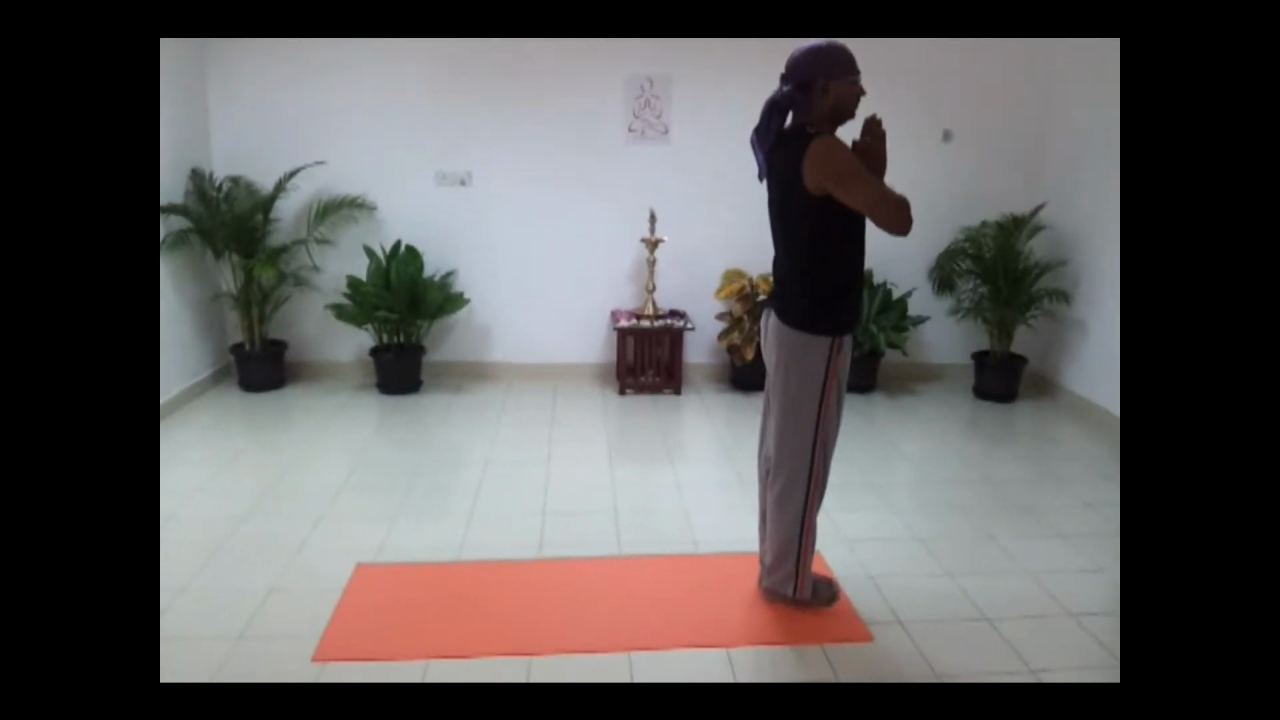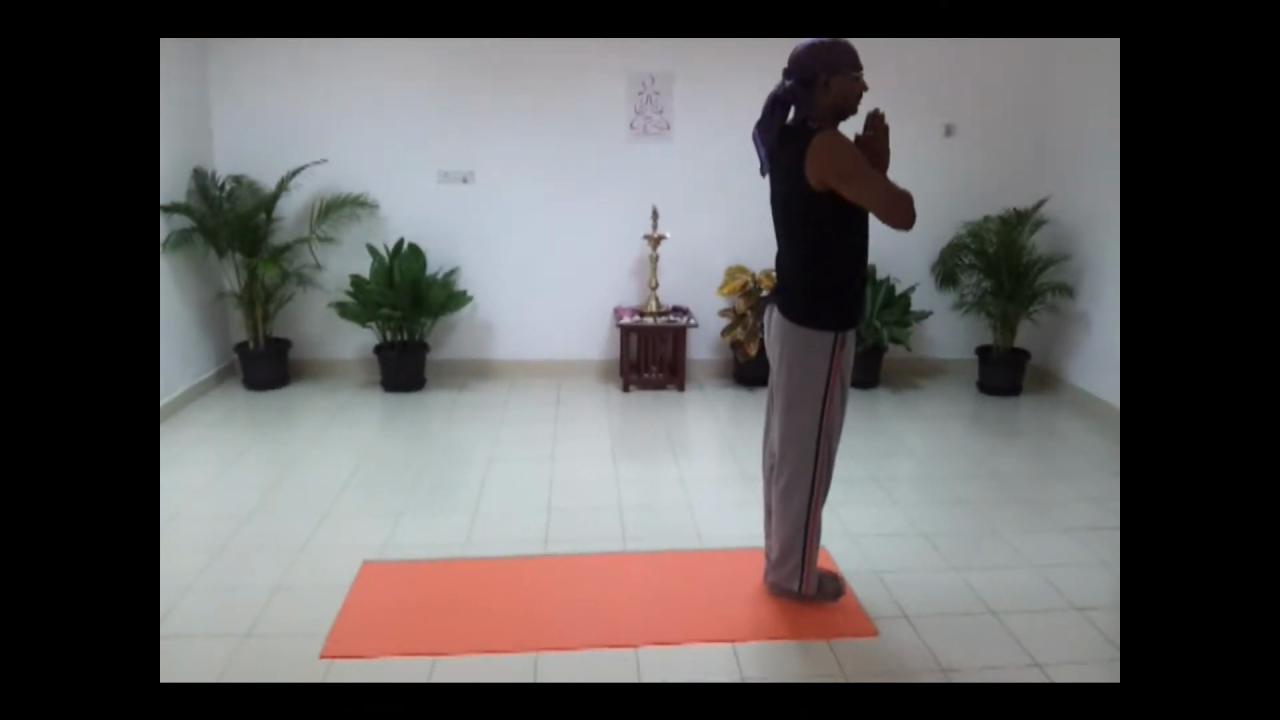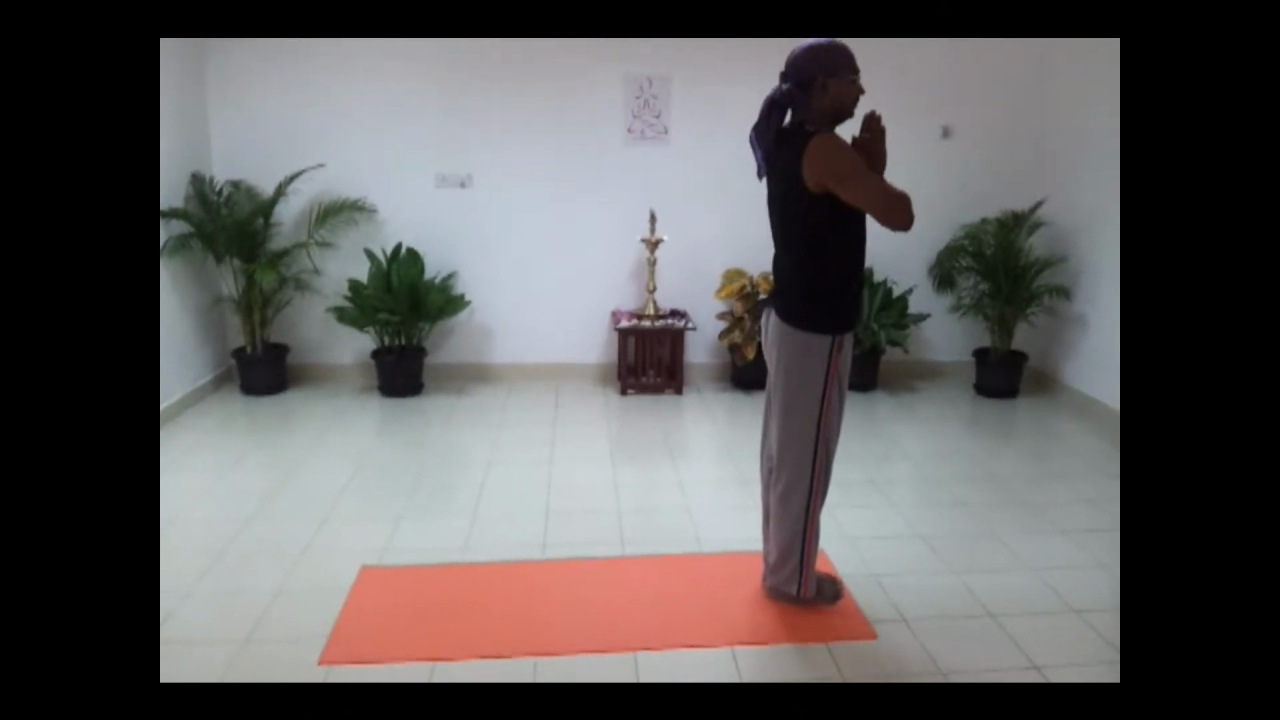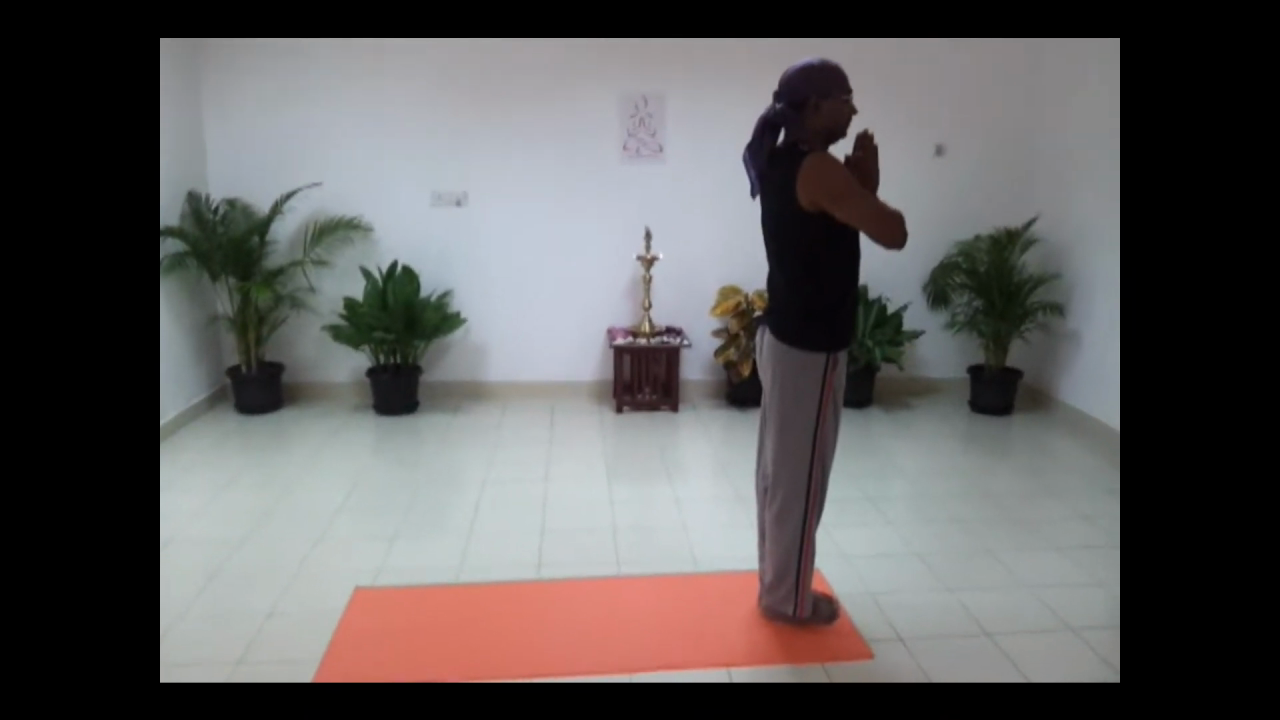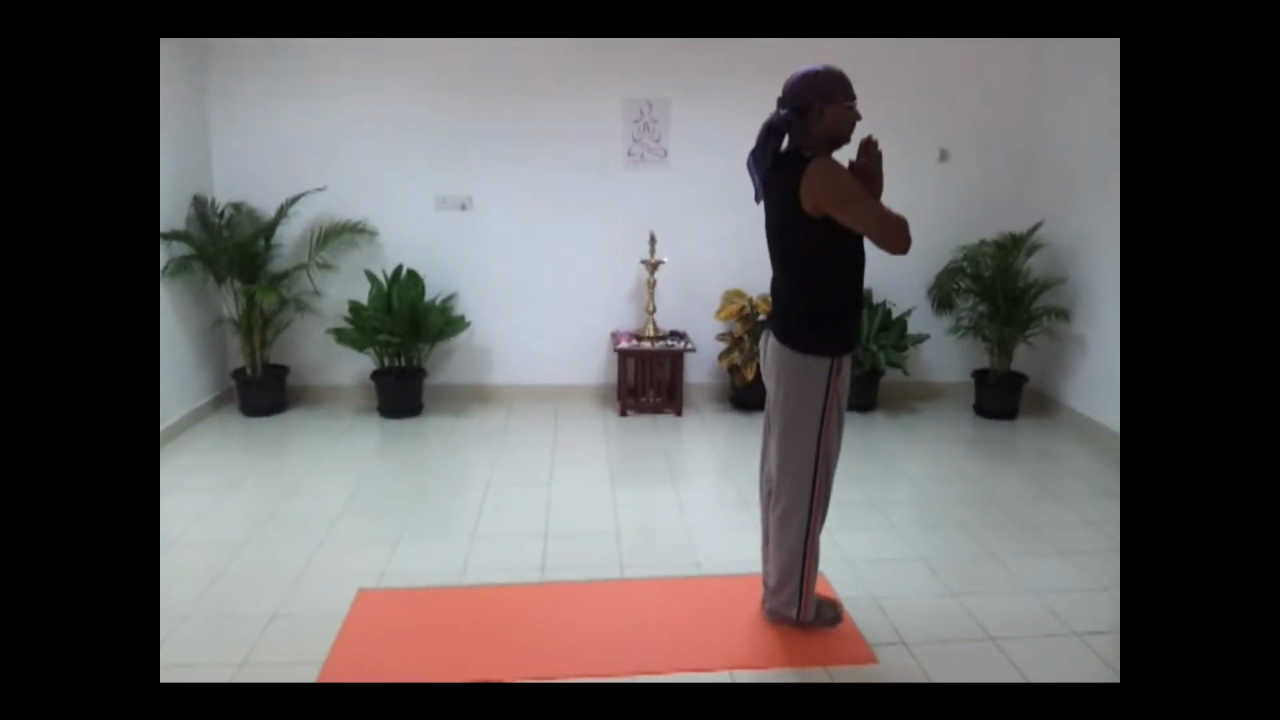
dt=0.2s
person 1, frame 1
left shoulder: (789, 145)
right shoulder: (825, 153)
left elbow: (840, 209)
right elbow: (898, 219)
left wrist: (865, 169)
right wrist: (875, 170)
left hip: (788, 319)
right hip: (815, 331)
left knee: (782, 452)
right knee: (801, 458)
left ankle: (778, 564)
right ankle: (788, 580)
person 1, frame 2
left shoulder: (792, 141)
right shoulder: (828, 148)
left elbow: (846, 201)
right elbow: (901, 213)
left wrist: (868, 164)
right wrist: (878, 164)
left hip: (792, 314)
right hip: (818, 326)
left knee: (788, 447)
right knee: (806, 453)
left ankle: (785, 560)
right ankle: (794, 575)
person 1, frame 3
left shoulder: (789, 145)
right shoulder: (824, 150)
left elbow: (844, 204)
right elbow: (899, 214)
left wrist: (865, 167)
right wrist: (875, 167)
left hip: (789, 318)
right hip: (815, 329)
left knee: (786, 451)
right knee: (804, 456)
left ankle: (783, 564)
right ankle: (792, 579)
person 1, frame 4
left shoulder: (782, 164)
right shoulder: (818, 170)
left elbow: (834, 224)
right elbow: (893, 233)
left wrist: (858, 185)
right wrist: (868, 185)
left hip: (784, 336)
right hip: (810, 347)
left knee: (781, 470)
right knee: (800, 476)
left ankle: (779, 582)
right ankle: (788, 598)
person 1, frame 5
left shoulder: (786, 169)
right shoulder: (822, 175)
left elbow: (838, 230)
right elbow: (897, 238)
left wrist: (861, 192)
right wrist: (872, 191)
left hip: (788, 341)
right hip: (814, 352)
left knee: (785, 474)
right knee: (804, 480)
left ankle: (783, 586)
right ankle: (792, 601)
